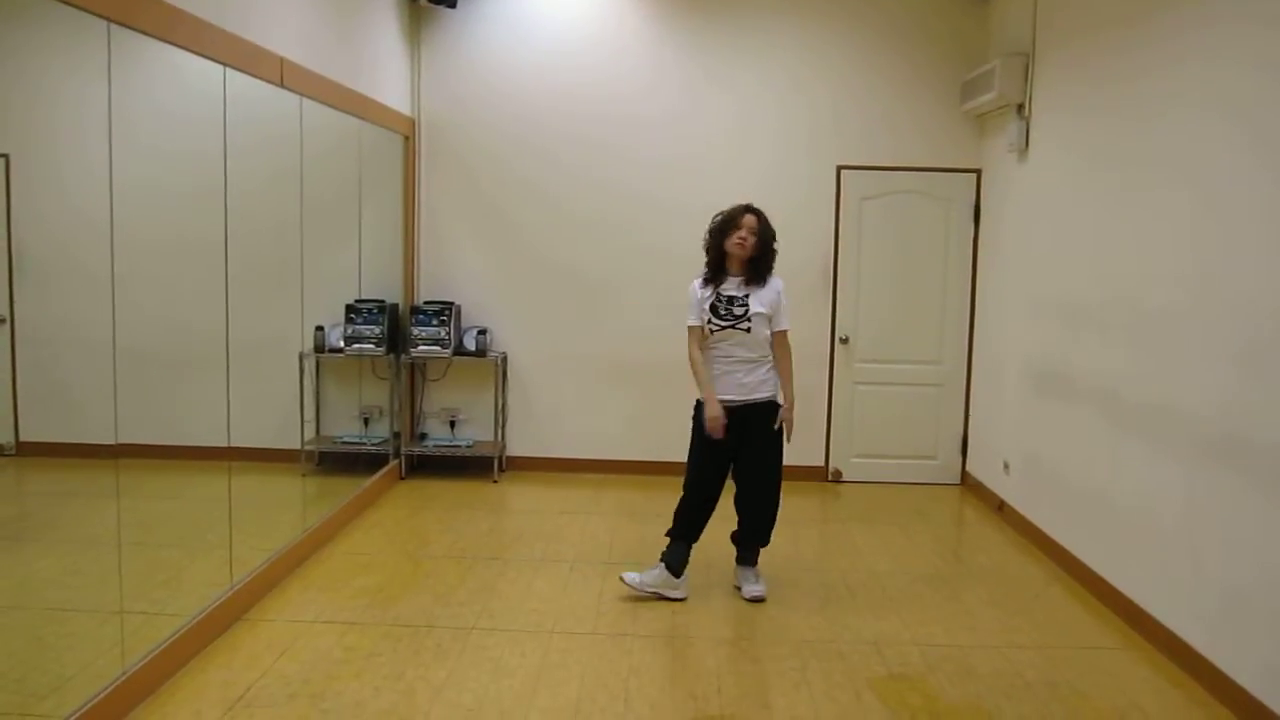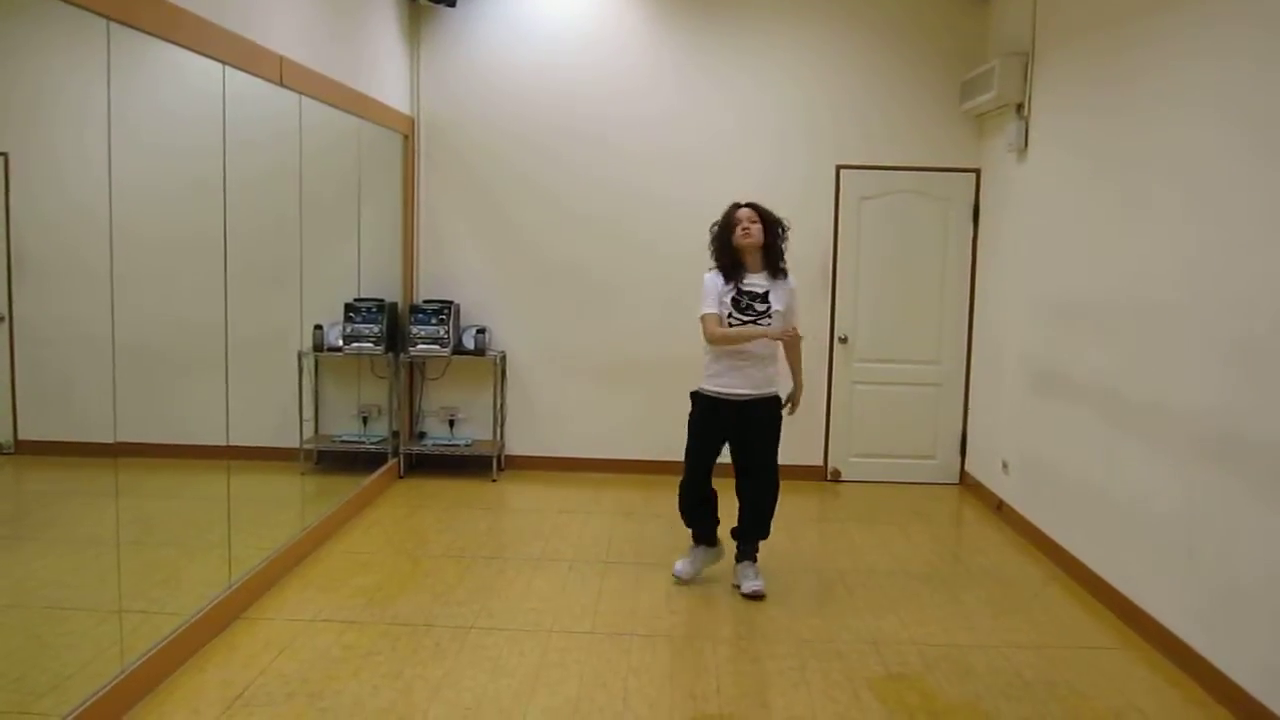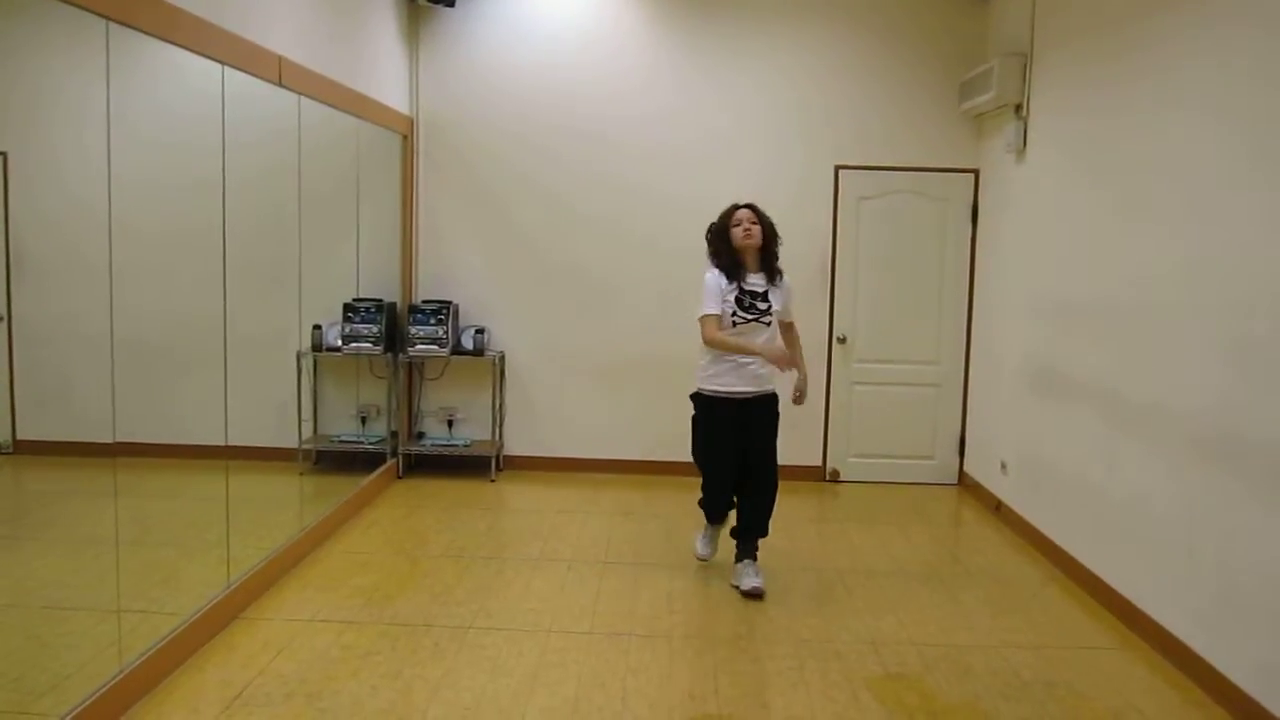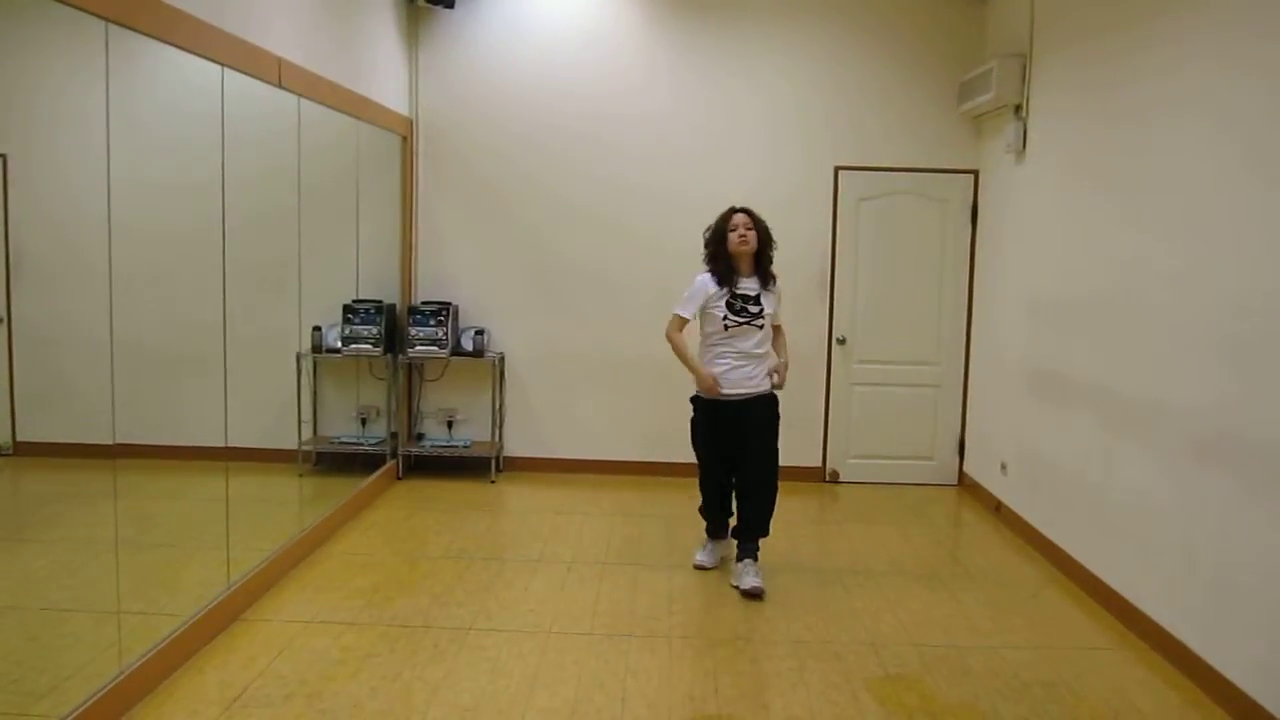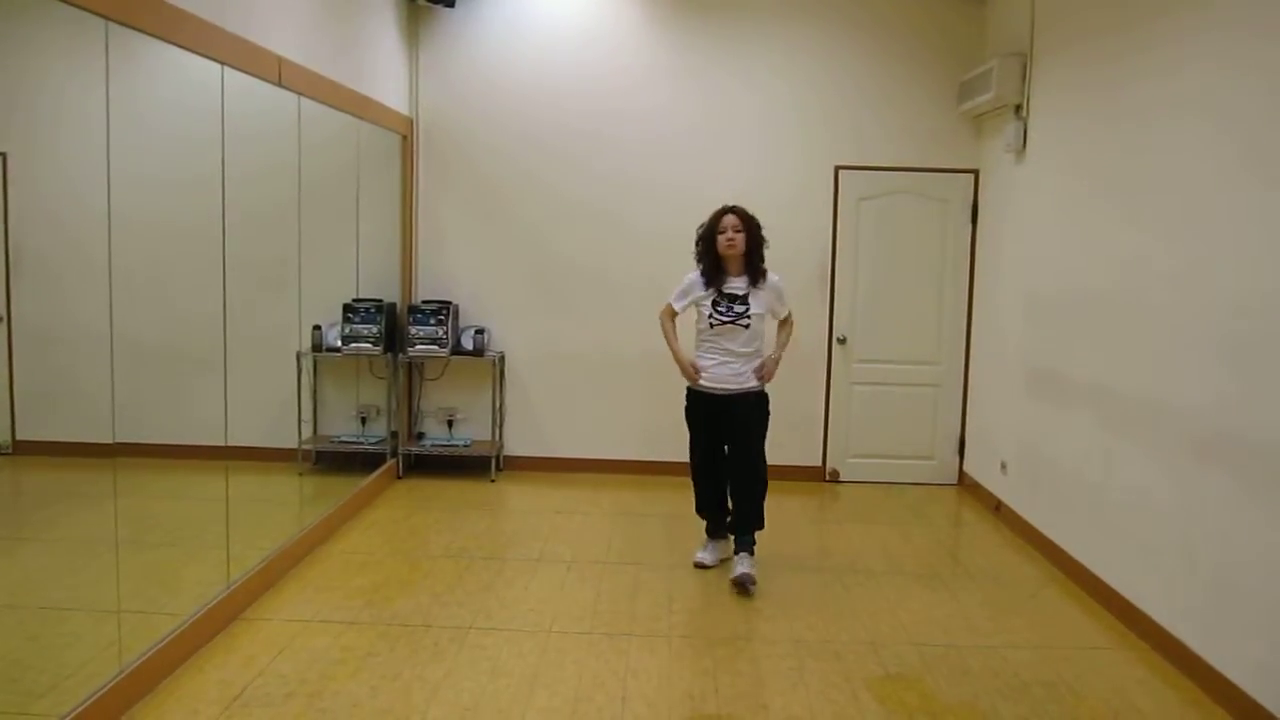
dt=0.2s
person 1, frame 1
left shoulder: (770, 287)
right shoulder: (702, 287)
left elbow: (781, 348)
right elbow: (695, 348)
left wrist: (788, 402)
right wrist: (710, 400)
left hip: (761, 406)
right hip: (715, 404)
left knee: (759, 491)
right knee: (700, 487)
left ankle: (747, 567)
right ankle: (671, 571)
person 1, frame 2
left shoulder: (782, 283)
right shoulder: (715, 279)
left elbow: (789, 337)
right elbow: (712, 333)
left wrist: (797, 383)
right wrist: (765, 332)
left hip: (761, 400)
right hip: (714, 397)
left knee: (758, 483)
right knee: (696, 477)
left ankle: (746, 561)
right ankle: (703, 545)
person 1, frame 3
left shoulder: (778, 282)
right shoulder: (717, 279)
left elbow: (789, 328)
right elbow: (710, 334)
left wrist: (801, 371)
right wrist: (763, 351)
left hip: (760, 398)
right hip: (717, 395)
left knee: (759, 478)
right knee: (716, 472)
left ankle: (746, 559)
right ankle: (713, 522)
person 1, frame 4
left shoulder: (770, 286)
right shoulder: (708, 284)
right elbow: (673, 329)
left wrist: (783, 361)
right wrist: (696, 370)
left hip: (759, 398)
right hip: (713, 398)
left knee: (759, 478)
right knee: (714, 474)
left ankle: (747, 559)
right ankle: (716, 537)
person 1, frame 5
left shoulder: (767, 284)
right shoulder: (698, 281)
left elbow: (787, 321)
right elbow: (666, 315)
left wrist: (775, 357)
right wrist: (679, 356)
left hip: (748, 394)
right hip: (704, 392)
left knee: (748, 472)
right knee: (706, 468)
left ankle: (744, 552)
right ankle: (716, 536)
